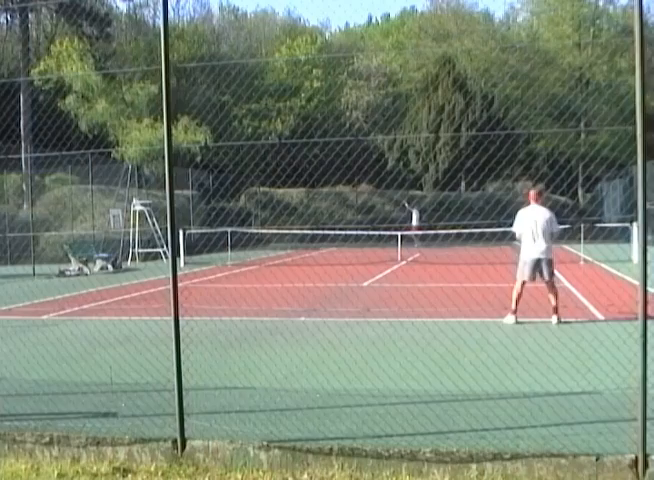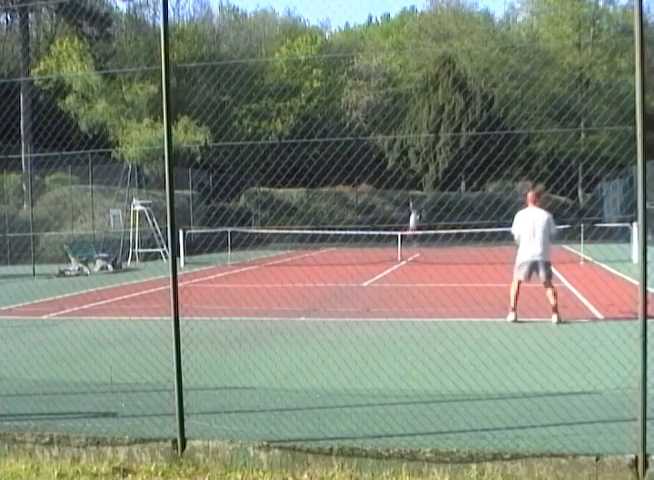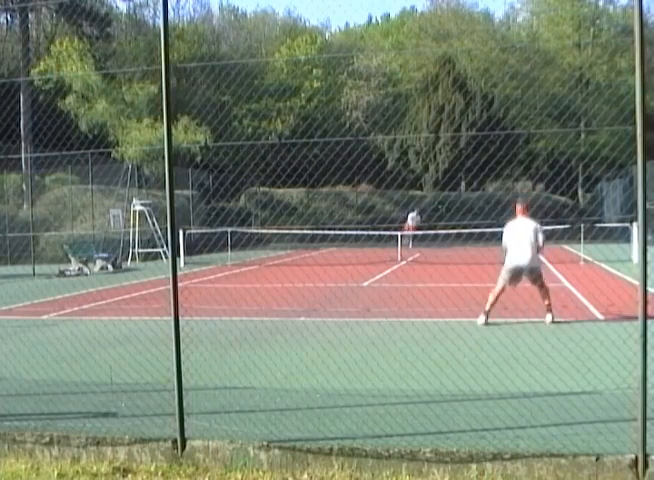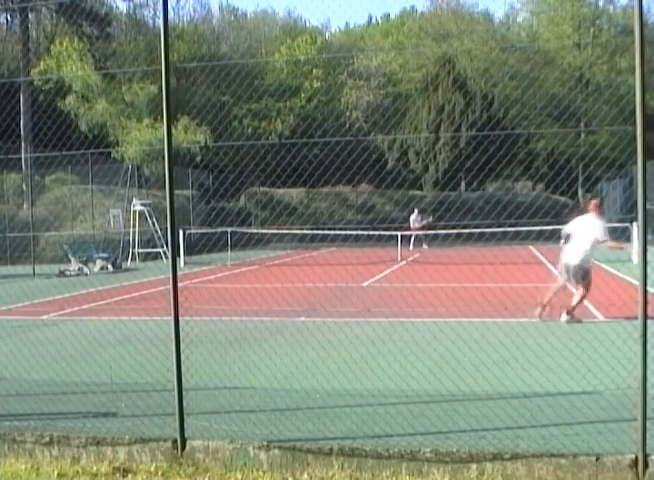
dt=0.5s
person 1, frame 1
left shoulder: (522, 213)
right shoulder: (548, 213)
left elbow: (518, 235)
right elbow: (554, 234)
left hip: (528, 254)
right hip: (545, 254)
left knee: (520, 283)
right knee: (550, 283)
left ankle: (513, 314)
right ankle: (555, 314)
person 1, frame 2
left shoulder: (520, 215)
right shoulder: (546, 215)
left elbow: (517, 236)
right elbow: (552, 235)
left hip: (525, 254)
right hip: (543, 255)
left knee: (516, 281)
right knee: (548, 284)
left ankle: (513, 312)
right ankle: (555, 313)
person 1, frame 3
left shoulder: (509, 225)
right shoulder: (535, 225)
left elbow: (505, 246)
right elbow: (541, 246)
left hip: (513, 261)
right hip: (531, 262)
left knee: (498, 289)
right knee: (541, 285)
left ankle: (485, 315)
right ankle: (549, 313)
person 1, frame 4
left shoulder: (579, 219)
right shoulder: (599, 223)
left elbow: (564, 232)
right elbow: (606, 243)
right wrist: (623, 246)
left hip: (566, 257)
right hip: (580, 261)
left knee: (560, 284)
right knee: (584, 289)
left ankle: (542, 307)
right ankle: (568, 314)
